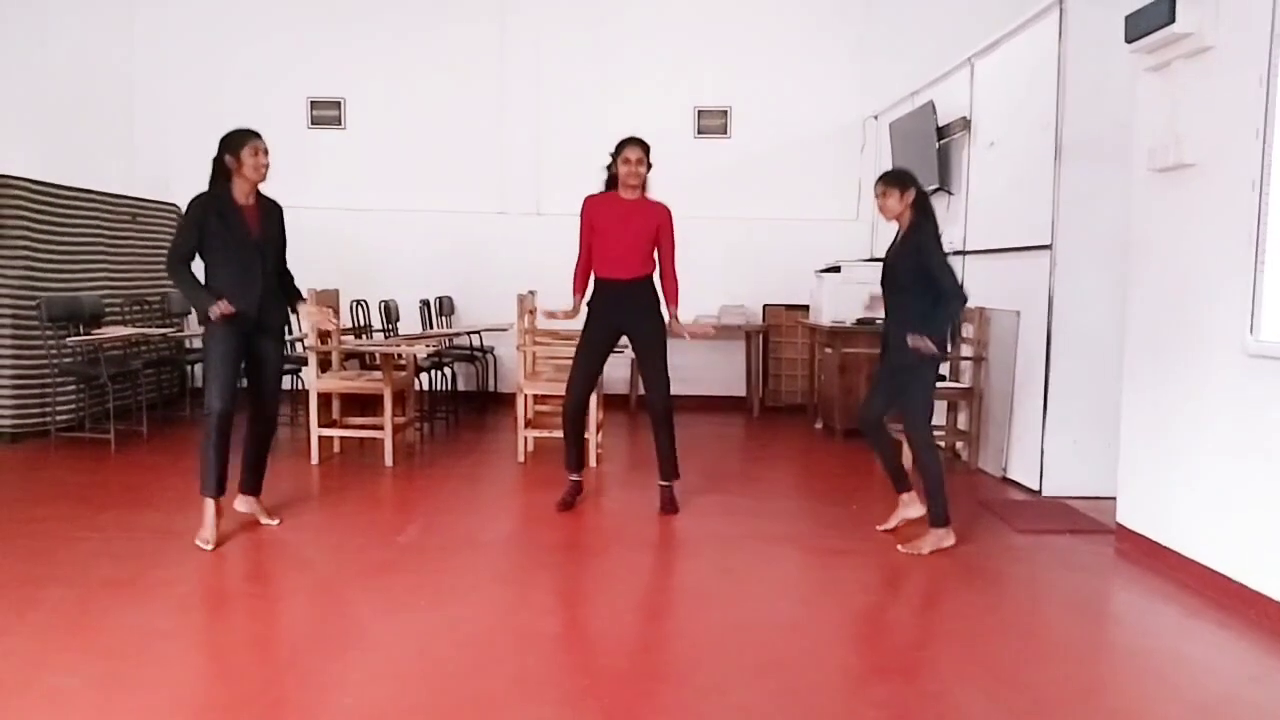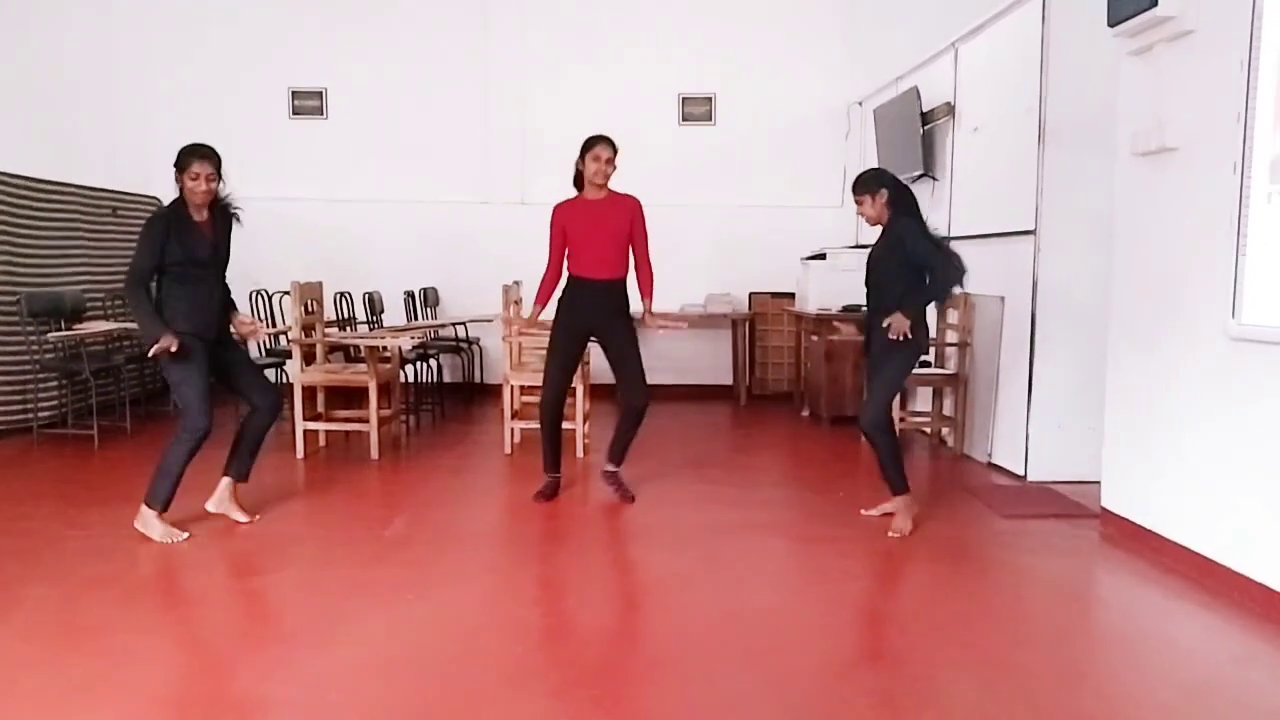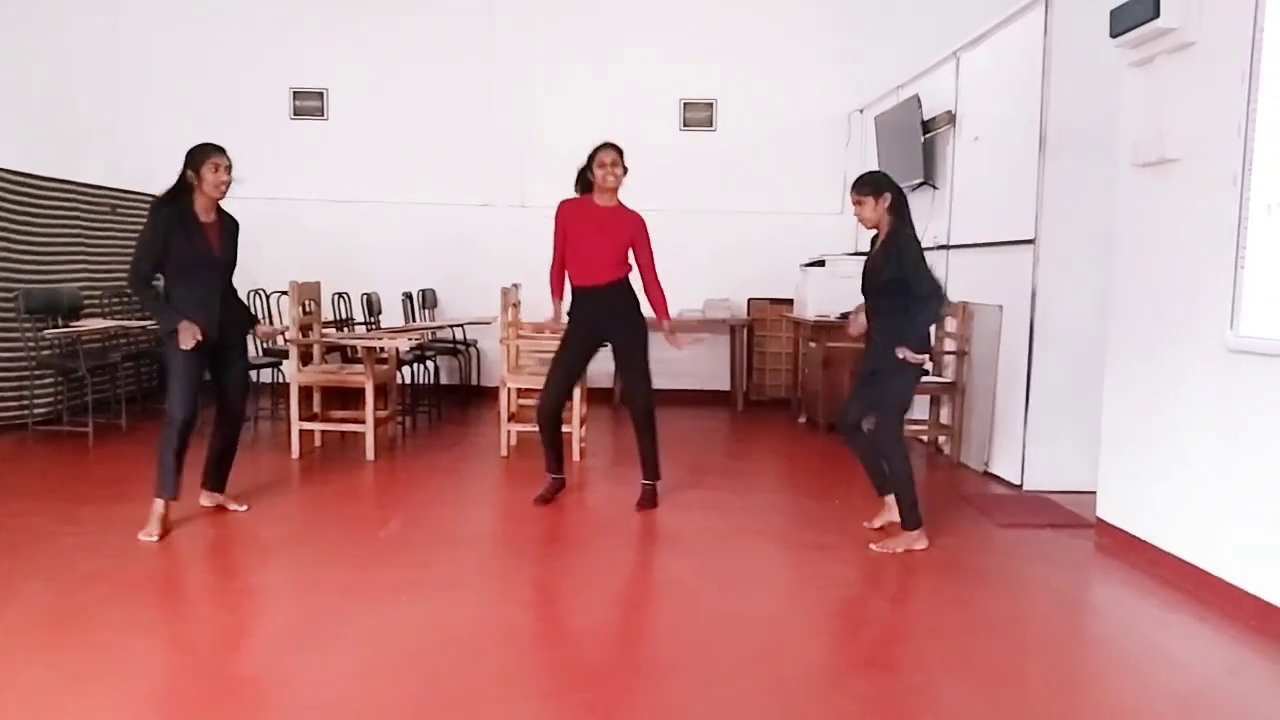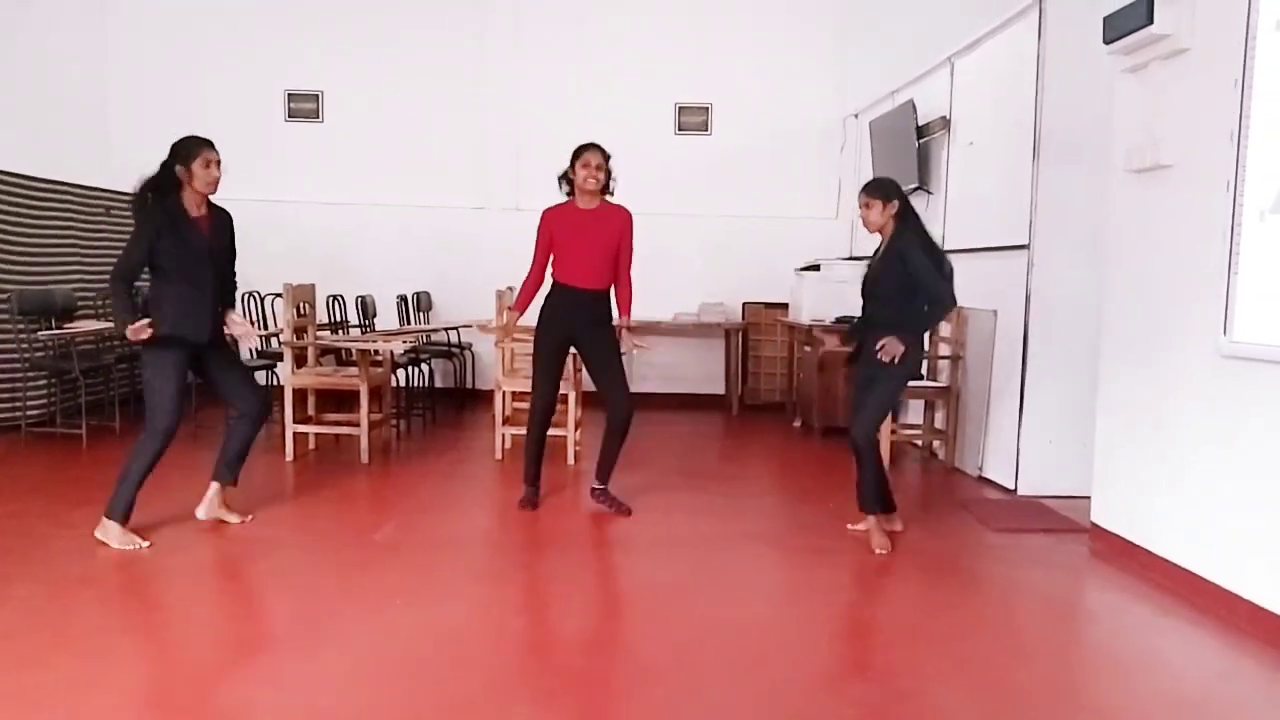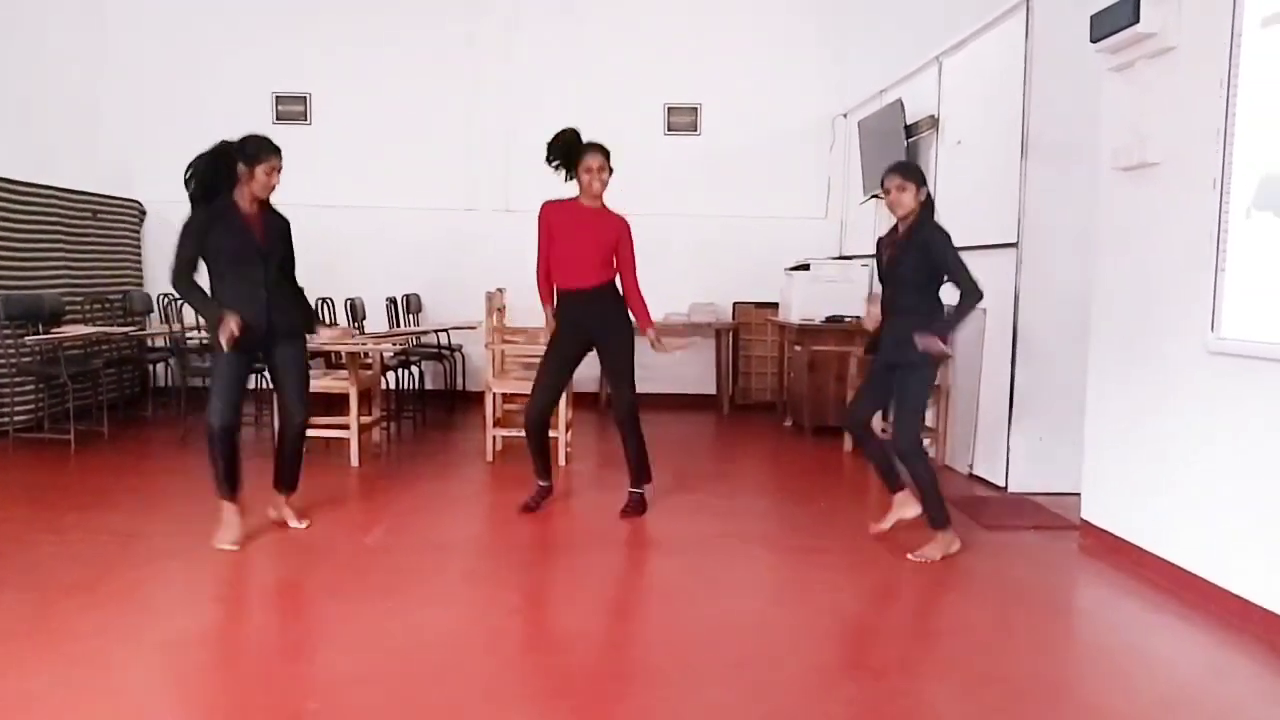
dt=1s
person 1, frame 1
left shoulder: (272, 210)
right shoulder: (206, 206)
right elbow: (177, 263)
left wrist: (302, 304)
right wrist: (207, 301)
left hip: (267, 322)
right hip: (227, 320)
left knee: (266, 409)
right knee: (219, 406)
left ankle: (247, 495)
right ankle: (211, 505)
person 1, frame 2
left shoulder: (223, 220)
right shoulder: (163, 223)
right elbow: (136, 284)
left wrist: (233, 314)
right wrist: (157, 330)
left hip: (216, 332)
right hip: (181, 336)
left knee: (266, 400)
right knee: (197, 423)
left ankle: (225, 491)
right ankle: (150, 513)
person 1, frame 3
left shoulder: (229, 225)
right shoulder: (167, 220)
right elbow: (139, 279)
left wrist: (250, 321)
right wrist: (176, 322)
left hip: (227, 332)
right hip: (186, 333)
left knee: (233, 409)
right knee: (181, 411)
left ankle: (213, 489)
right ankle: (160, 510)
person 1, frame 4
left shoulder: (222, 221)
right shoulder: (157, 218)
right elbow: (123, 278)
left wrist: (230, 314)
right wrist: (128, 321)
left hip: (210, 336)
right hip: (167, 337)
left knee: (253, 404)
right knee: (162, 426)
left ankle: (213, 498)
right ankle: (112, 522)
person 1, frame 5
left shoulder: (278, 222)
right shoulder: (209, 215)
right elbow: (181, 277)
left wrist: (314, 325)
right wrist: (218, 314)
left hip: (283, 330)
right hip: (238, 335)
left knee: (294, 420)
right knee: (221, 419)
left ankle: (282, 499)
right ankle: (230, 507)
person 2, frame 1
left shoulder: (924, 238)
right shoulder: (902, 240)
left elbow: (954, 296)
left wrist: (932, 335)
right wrist: (886, 307)
left hip: (919, 350)
right hip: (899, 347)
left knee: (917, 434)
right knee: (870, 417)
left ankle: (941, 529)
right ankle: (908, 498)
person 2, frame 2
left shoulder: (905, 232)
right shoulder: (888, 237)
left elbow: (951, 272)
left wrist: (909, 314)
right wrist: (865, 330)
left hip: (901, 340)
right hip: (884, 340)
left knee: (871, 418)
right knee: (878, 418)
left ankle: (904, 500)
right ankle: (898, 496)
person 2, frame 3
left shoulder: (903, 242)
right shoulder: (881, 243)
left elbow: (933, 298)
left wrist: (912, 342)
right wrist: (867, 315)
left hip: (901, 355)
right hip: (881, 351)
left knee: (886, 435)
right knee: (851, 421)
left ankle: (913, 531)
right ankle: (892, 501)
person 2, frame 4
left shoulder: (907, 249)
right shoulder: (883, 252)
left elbow: (944, 300)
left wrist: (904, 339)
right wrist: (848, 338)
left hip: (895, 357)
right hip: (872, 355)
left knee: (862, 431)
right knee: (861, 433)
left ankle: (879, 515)
right ankle: (882, 513)
person 2, frame 5
left shoulder: (931, 235)
right shoulder: (888, 239)
left elbow: (970, 291)
left wrist: (940, 332)
right wrist: (878, 306)
left hip: (920, 349)
right hip: (891, 346)
left knee: (903, 437)
right knee: (857, 419)
left ankle: (945, 533)
right ankle: (901, 497)
person 3, frame 1
left shoulder: (659, 213)
right shoulder: (593, 206)
left elbow: (667, 269)
right elbow: (584, 262)
left wrist: (673, 317)
right wrist: (575, 304)
left hip: (644, 305)
right hip: (604, 305)
left knee: (658, 399)
right knee: (575, 397)
left ankle: (667, 483)
right ankle: (574, 479)
person 3, frame 2
left shoulder: (630, 206)
right shoulder: (563, 211)
left elbow: (642, 260)
right elbow: (555, 263)
left wrist: (648, 308)
right wrist: (538, 307)
left hip: (614, 305)
right hip: (574, 303)
left knee: (636, 398)
right knee: (552, 397)
left ankle: (612, 467)
right ankle: (553, 475)
person 3, frame 3
left shoulder: (633, 221)
right shoulder: (567, 210)
left elbow: (648, 273)
right elbow: (559, 264)
left wrist: (665, 323)
right wrist: (556, 307)
left hip: (622, 308)
right hip: (583, 311)
left knee: (639, 401)
right knee: (550, 403)
left ankle: (649, 483)
right ankle: (556, 476)
person 3, frame 4
left shoulder: (621, 218)
right shoulder: (552, 217)
left elbow: (622, 275)
right elbow: (538, 270)
left wrist: (624, 322)
right wrist: (515, 313)
left hip: (597, 315)
right hip: (558, 310)
left knee: (621, 408)
right knee: (542, 405)
left ankle: (601, 485)
right ankle: (531, 485)
person 3, frame 5
left shoulder: (618, 224)
right shoulder: (552, 212)
left elbow: (629, 280)
right elbow: (544, 269)
left wrist: (648, 329)
right wrist: (549, 315)
left hip: (609, 313)
right hip: (569, 317)
left knee: (624, 406)
right knee: (536, 409)
left ankle: (638, 488)
right ankle: (544, 482)
